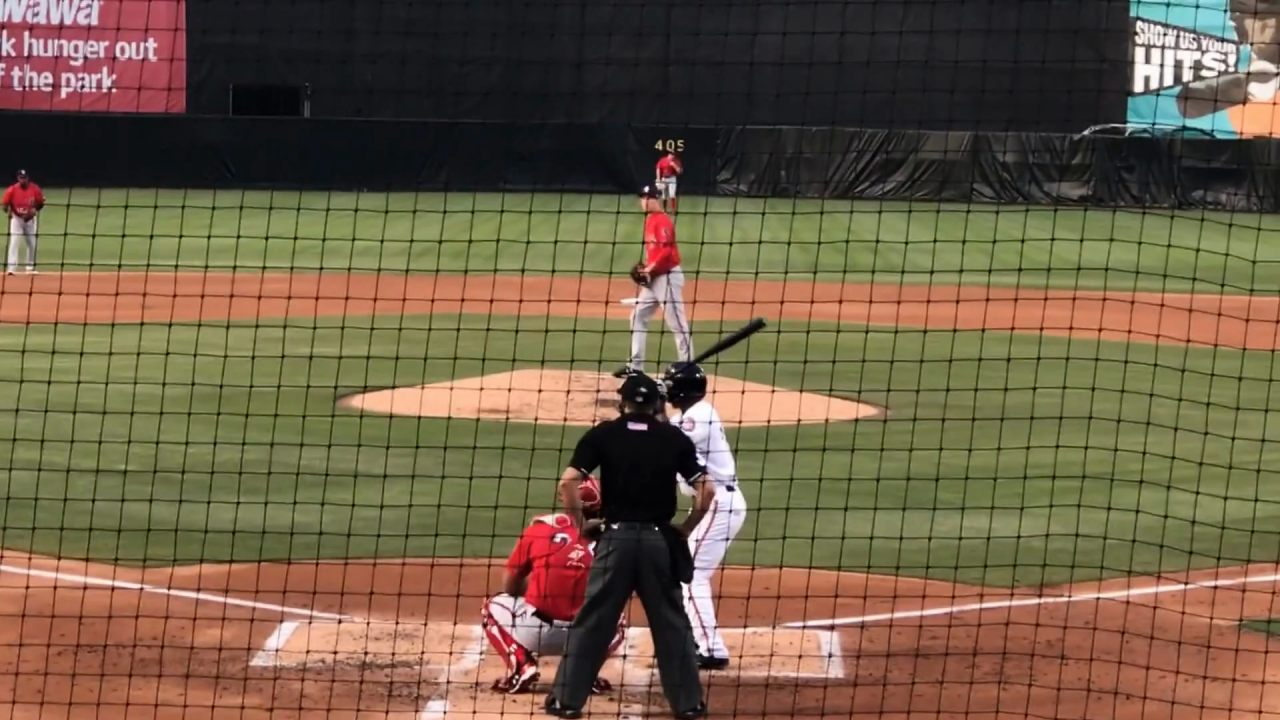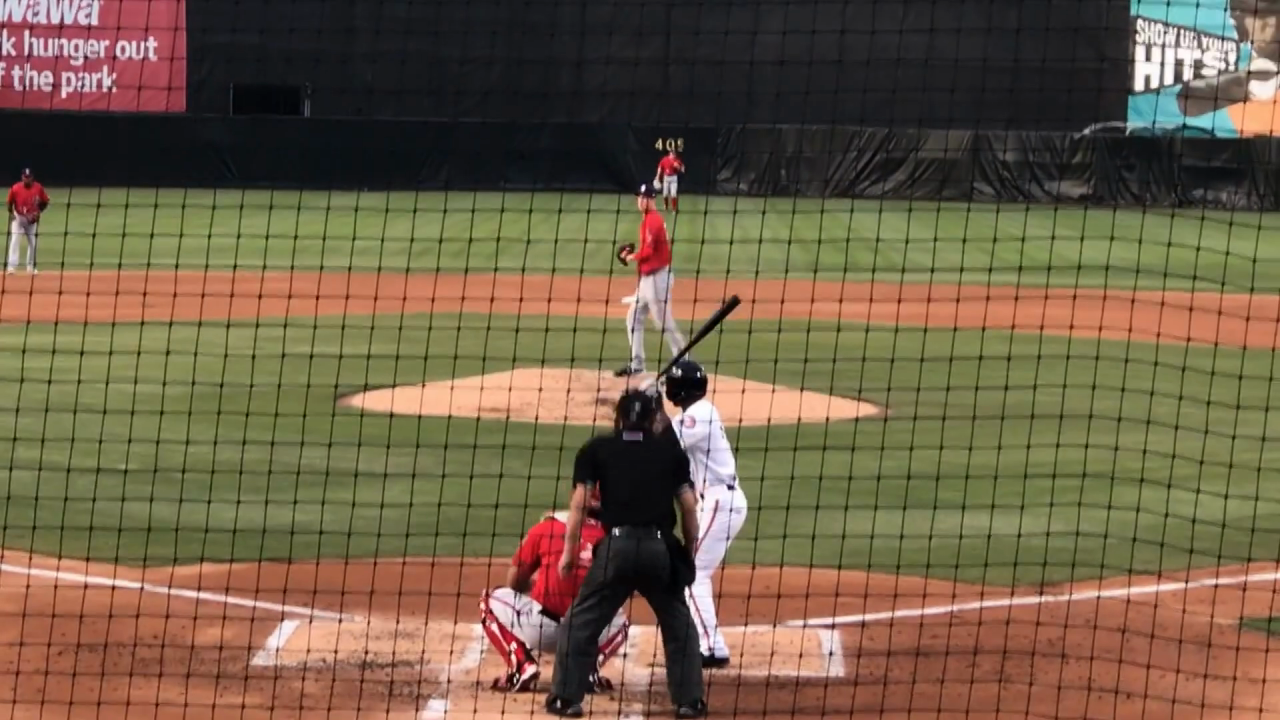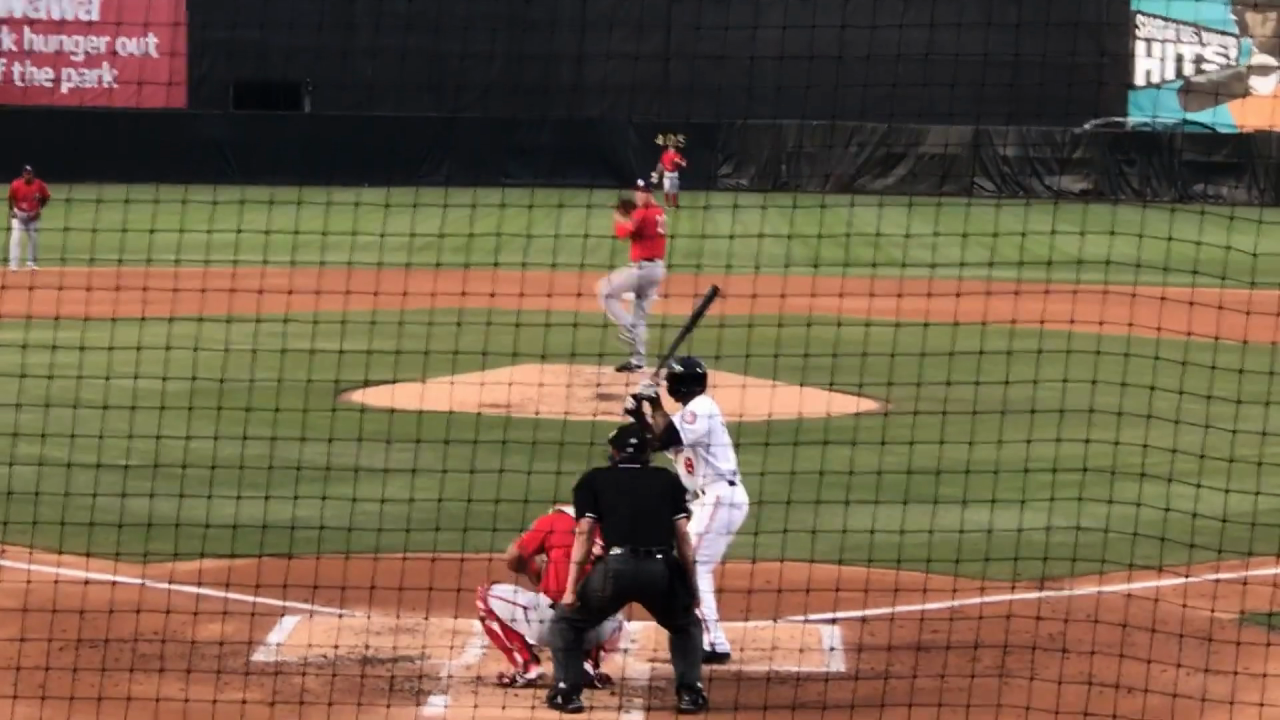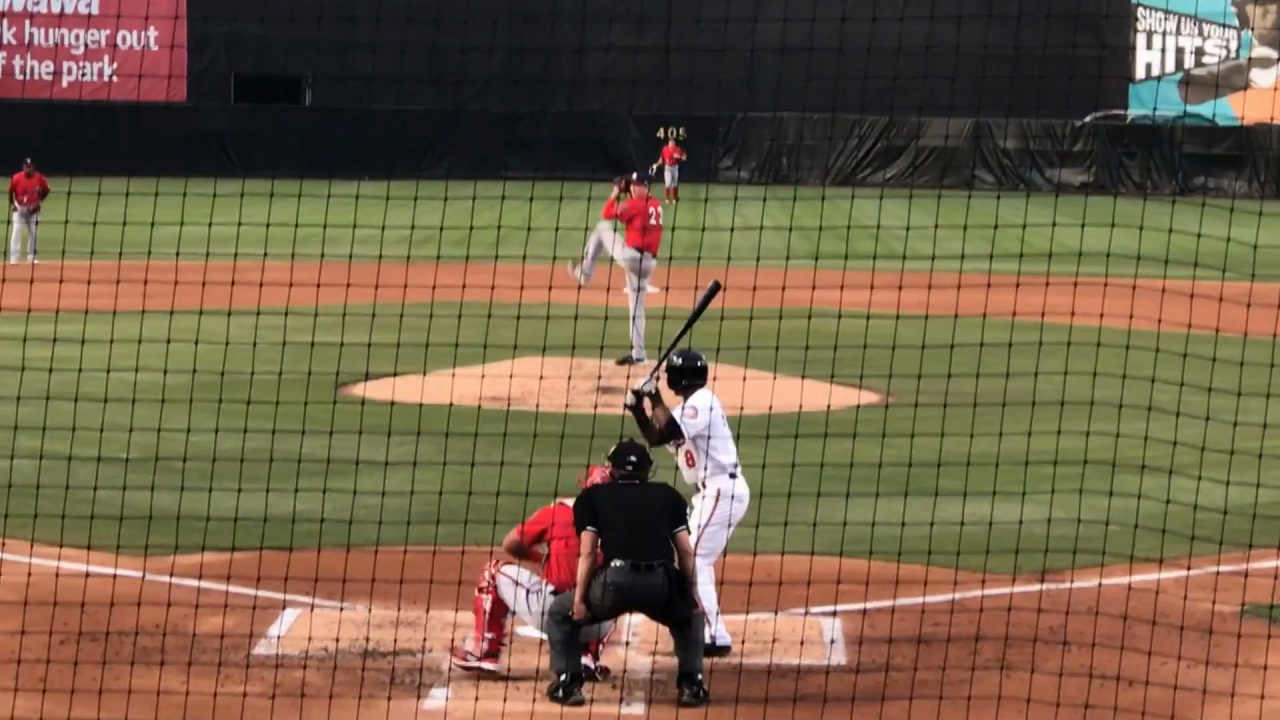
dt=0.2s
person 1, frame 1
left shoulder: (602, 434)
right shoulder: (675, 439)
left elbow: (568, 483)
right elbow: (706, 491)
left wrist: (581, 526)
right wrist: (685, 530)
left hip: (616, 538)
right hip: (659, 540)
left knee: (591, 621)
right knee: (671, 622)
person 1, frame 2
left shoulder: (597, 448)
right shoulder: (671, 450)
left elbow: (579, 501)
right elbow: (689, 508)
left wrist: (568, 553)
right wrist: (689, 555)
left hip: (617, 545)
right hip: (660, 547)
left knee: (581, 621)
right knee: (678, 624)
person 1, frame 3
left shoulder: (594, 479)
right shoulder: (667, 479)
left elbow: (583, 535)
right elbow: (683, 539)
left wrist: (571, 587)
right wrist: (692, 587)
left hip: (616, 566)
right hip: (660, 569)
left knee: (568, 617)
right knee: (685, 622)
left ankle: (567, 690)
right ankle: (691, 691)
person 1, frame 4
left shoulder: (593, 495)
right shoulder: (667, 494)
left elbow: (588, 551)
right elbow: (685, 550)
left wrist: (579, 599)
right wrist: (692, 595)
left hip: (616, 580)
right hip: (659, 584)
left knee: (561, 611)
right knee: (689, 616)
left ankle: (568, 683)
right ankle: (692, 684)
person 2, frame 1
left shoulder: (700, 414)
right shoulder: (691, 415)
left hip: (720, 503)
right hip: (715, 503)
left knee: (691, 575)
right knee: (691, 572)
left ankle: (713, 650)
right ankle: (700, 641)
person 2, frame 2
left shoulder: (701, 413)
right shoulder: (692, 415)
left hip: (720, 502)
right hip: (712, 503)
left knee: (692, 574)
right knee: (695, 571)
left ankle: (714, 649)
right ankle: (704, 640)
person 2, frame 3
left shoulder: (701, 408)
right shoulder: (691, 410)
left elbow: (667, 438)
right elbow: (659, 442)
left wrist: (655, 402)
left hip: (721, 498)
right hip: (713, 498)
left knee: (693, 568)
right knee: (695, 566)
left ankle: (714, 644)
right ankle: (704, 634)
person 2, frame 4
left shoulder: (701, 402)
right shoulder: (689, 405)
left elbow: (668, 432)
right elbow: (657, 438)
left wrist: (655, 397)
right wrist: (638, 409)
left hip: (722, 491)
right hip: (714, 491)
left knee: (694, 561)
right knee: (695, 559)
left ankle: (715, 638)
right ankle: (704, 626)
person 3, frame 1
left shoulder: (539, 529)
left elbow: (510, 587)
left hip: (535, 632)
left knee: (492, 608)
right knee: (616, 621)
left ankle: (522, 666)
person 3, frame 2
left shoulder: (550, 526)
left elbow: (514, 581)
left hip: (540, 628)
left knee: (492, 600)
right knee: (620, 620)
left ankle: (522, 665)
person 3, frame 3
left shoulder: (559, 520)
left elbow: (512, 559)
left wrist: (537, 572)
left hip: (552, 618)
right hip: (596, 632)
left knee: (487, 597)
right knee: (614, 620)
left ankle: (526, 665)
right ankle: (589, 664)
person 3, frame 4
left shoulder: (559, 512)
left elbow: (510, 544)
left hip: (551, 607)
right hip: (593, 625)
left knee: (495, 574)
left ankle: (483, 654)
right ankle: (588, 657)
person 4, frame 1
left shoulder: (661, 221)
right shoulder: (651, 220)
left elbow: (667, 251)
left wrist: (649, 268)
right wrist: (645, 269)
left hip: (667, 277)
right hip: (654, 278)
left knee: (677, 324)
right knee: (638, 318)
right ankle: (636, 365)
person 4, frame 2
left shoulder: (650, 221)
right shoulder: (655, 218)
left elbow: (648, 252)
left wrist: (632, 257)
right wrist: (635, 254)
left hip: (656, 277)
right hip: (648, 277)
left knee: (665, 325)
right knee: (634, 318)
right ankle: (637, 363)
person 4, frame 3
left shoulder: (644, 213)
right shoulder: (658, 212)
left elbow: (624, 233)
left wrist: (619, 219)
right wrist: (628, 219)
left hip: (643, 267)
right hip: (657, 267)
left knee: (606, 293)
right knee: (639, 313)
left ankle: (631, 332)
right ankle: (638, 359)
person 4, frame 4
left shoulder: (634, 204)
right shoulder: (656, 205)
left elbow: (608, 215)
left wrist: (615, 195)
left hip: (632, 256)
right hip: (649, 261)
left knee: (600, 231)
right knee: (636, 307)
left ankle: (583, 274)
right ankle: (637, 353)
